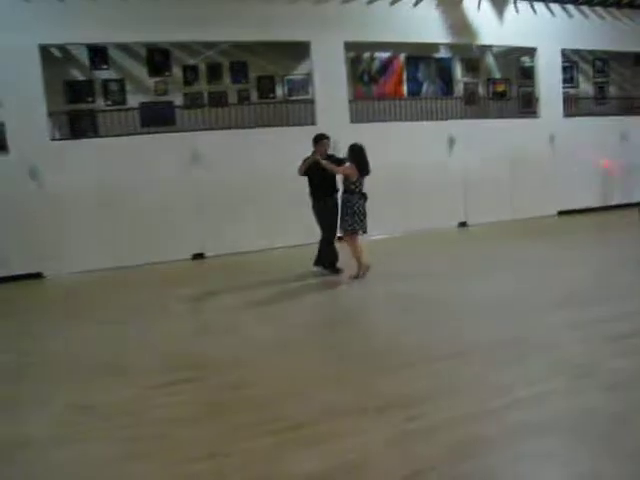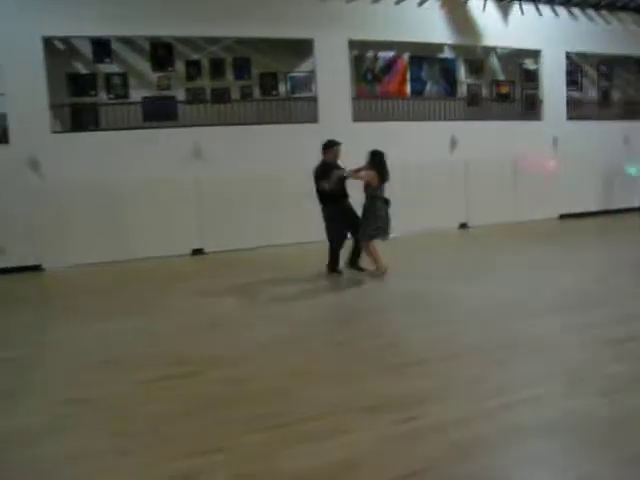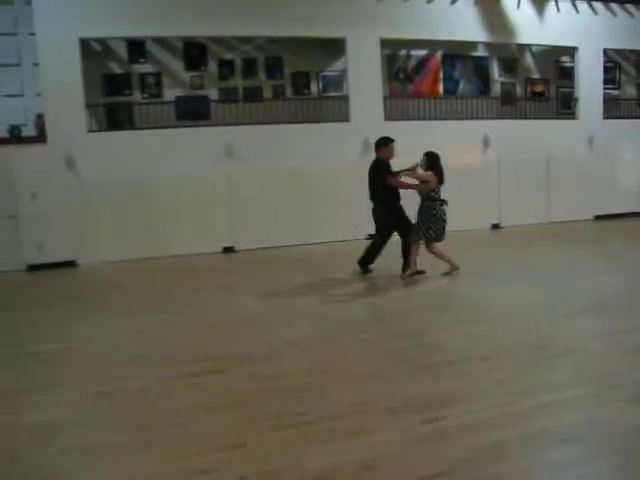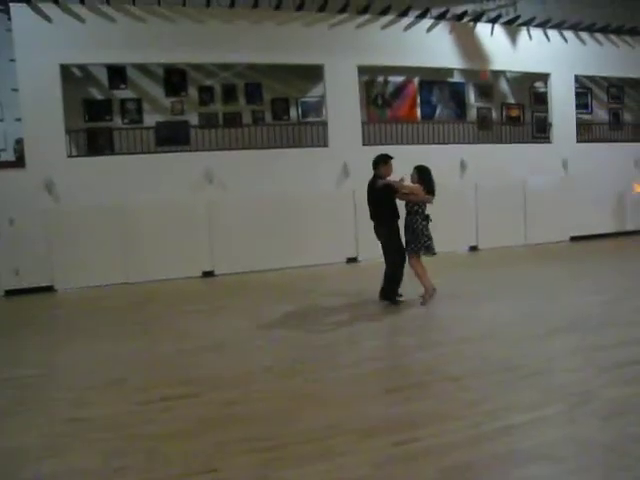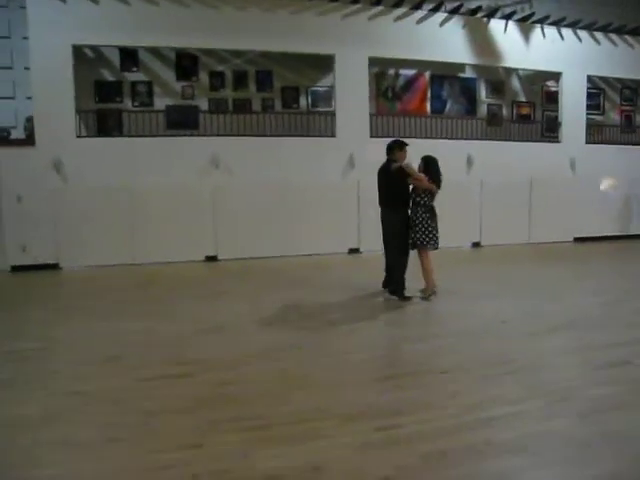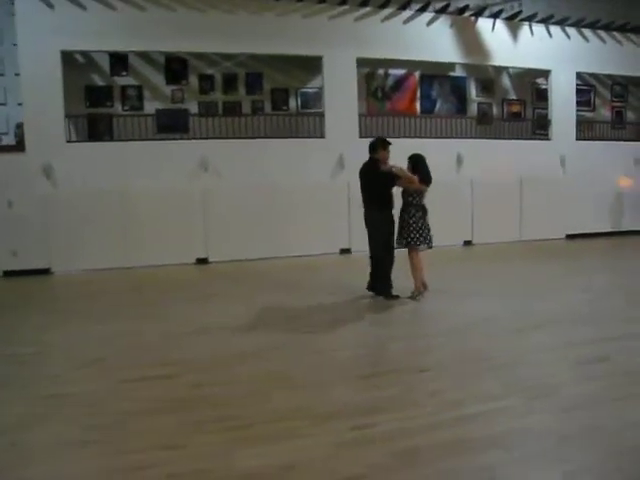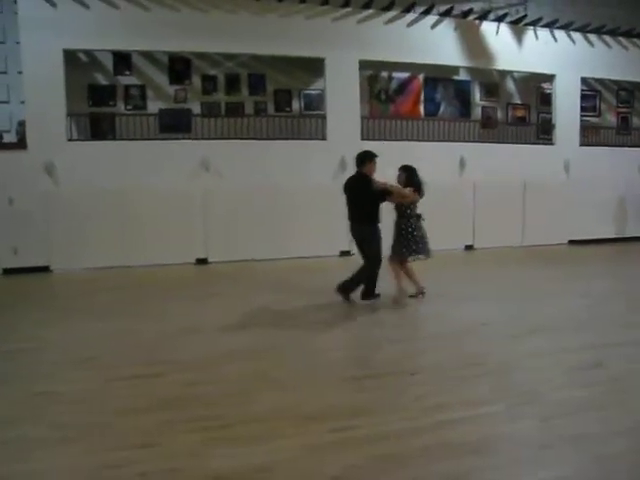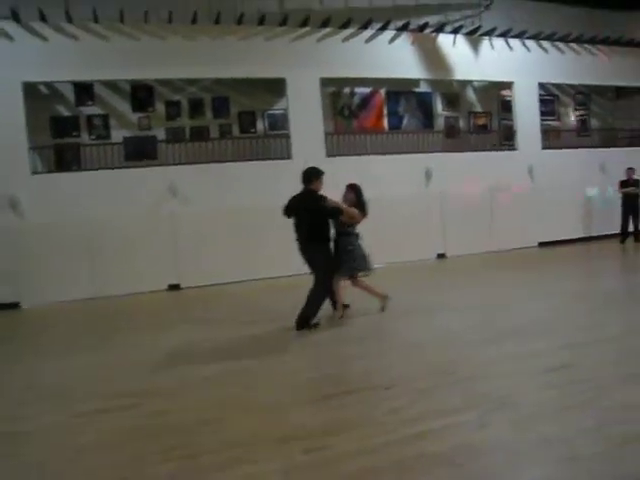
dt=0.4s
person 1, frame 1
left shoulder: (331, 158)
right shoulder: (310, 161)
left elbow: (343, 164)
right elbow: (301, 172)
right wrist: (310, 160)
left hip: (332, 199)
right hip: (320, 202)
left knee: (330, 232)
right knee: (328, 233)
left ankle: (320, 261)
right ankle: (331, 264)
person 1, frame 2
left shoulder: (336, 166)
right shoulder: (321, 169)
left elbow: (346, 175)
right elbow: (324, 186)
right wrist: (333, 181)
left hip: (344, 204)
right hip: (331, 208)
left knee: (359, 230)
right knee: (338, 238)
left ankle: (353, 262)
right ankle: (332, 266)
person 1, frame 3
left shoulder: (383, 165)
right shoulder: (379, 165)
left elbow: (393, 179)
right elbow: (394, 182)
left wrist: (409, 170)
right wrist: (416, 187)
left hip: (393, 206)
right hip: (383, 208)
left knee: (409, 232)
right knee: (381, 238)
left ankle: (408, 266)
right ankle: (364, 262)
person 1, frame 4
left shoulder: (379, 182)
right shoulder: (379, 183)
left hip: (386, 225)
right hip: (385, 226)
left knee: (393, 259)
right knee: (396, 259)
left ankle: (389, 291)
right ankle: (388, 293)
person 1, frame 5
left shoulder: (385, 168)
right shoulder: (395, 169)
right elbow: (418, 181)
right wrist: (430, 186)
left hip: (389, 213)
right hip: (397, 214)
left knee: (392, 250)
right knee: (400, 251)
left ankle: (389, 282)
right ankle: (396, 288)
person 1, frame 6
left shoulder: (366, 168)
right shoulder: (379, 169)
right elbow: (404, 181)
right wrist: (417, 184)
left hip: (370, 213)
right hip: (381, 214)
left knee: (376, 250)
right knee: (386, 252)
left ankle: (375, 285)
right ankle: (384, 289)
person 1, frame 7
left shoulder: (351, 181)
right shoulder: (369, 184)
right elbow: (388, 194)
right wrist: (407, 195)
left hip: (356, 226)
right hip: (367, 227)
left knee: (372, 258)
right knee: (373, 261)
left ankle: (369, 291)
right ankle: (347, 287)
person 1, frame 8
left shoulder: (296, 200)
right shoulder: (319, 201)
left elbow: (287, 212)
right elbow: (351, 214)
right wrist: (354, 214)
left hip: (305, 246)
right hip: (319, 247)
left knee: (326, 276)
right knee: (322, 283)
left ankle: (337, 305)
right ankle: (304, 320)
person 2, frame 1
left shoulder: (351, 168)
right shoulder: (360, 168)
left elbow: (335, 170)
left wrist: (321, 161)
left hip: (351, 203)
right hip: (356, 202)
left knee: (350, 237)
right knee: (352, 237)
left ankle: (363, 264)
right ankle: (360, 266)
person 2, frame 2
left shoulder: (372, 174)
right shoulder: (378, 174)
left elbow: (355, 176)
left hip: (374, 209)
right hip: (374, 208)
left knee: (367, 241)
right knee: (365, 240)
left ankle: (380, 266)
right ankle: (379, 265)
person 2, frame 3
left shoulder: (431, 175)
right shoulder: (426, 176)
left elbow: (416, 175)
left wrist: (403, 172)
left hip: (433, 212)
right hip: (428, 211)
person 2, frame 4
left shoulder: (418, 188)
right shoulder: (417, 190)
left elbow: (402, 186)
right elbow: (402, 195)
left wrist: (387, 181)
left hip: (417, 225)
right hip: (416, 225)
left knee: (413, 259)
right knee: (416, 259)
left ankle: (428, 288)
right ankle: (429, 286)
person 2, frame 5
right shoulder: (433, 182)
left hip: (421, 217)
right hip: (427, 216)
left knee: (423, 253)
right knee: (424, 253)
left ankle: (430, 287)
right ankle: (430, 284)
person 2, frame 6
left shoulder: (416, 179)
right shoulder: (419, 181)
left hip: (413, 216)
right hip: (414, 216)
left knee: (413, 253)
right knee: (414, 252)
left ankle: (418, 287)
right ankle: (422, 283)
person 2, frame 7
left shoulder: (412, 192)
right shoulder: (402, 193)
left elbow: (401, 197)
left wrist: (386, 186)
left hip: (410, 229)
right hip: (403, 229)
left knee: (394, 259)
right knee: (401, 262)
left ankle: (400, 289)
right ankle: (420, 288)
person 2, frame 8
left shoulder: (357, 211)
left elbow: (352, 217)
left hip: (349, 246)
right hip: (341, 246)
left knee: (337, 278)
right knee: (355, 280)
left ankle: (340, 309)
right ankle: (381, 296)
